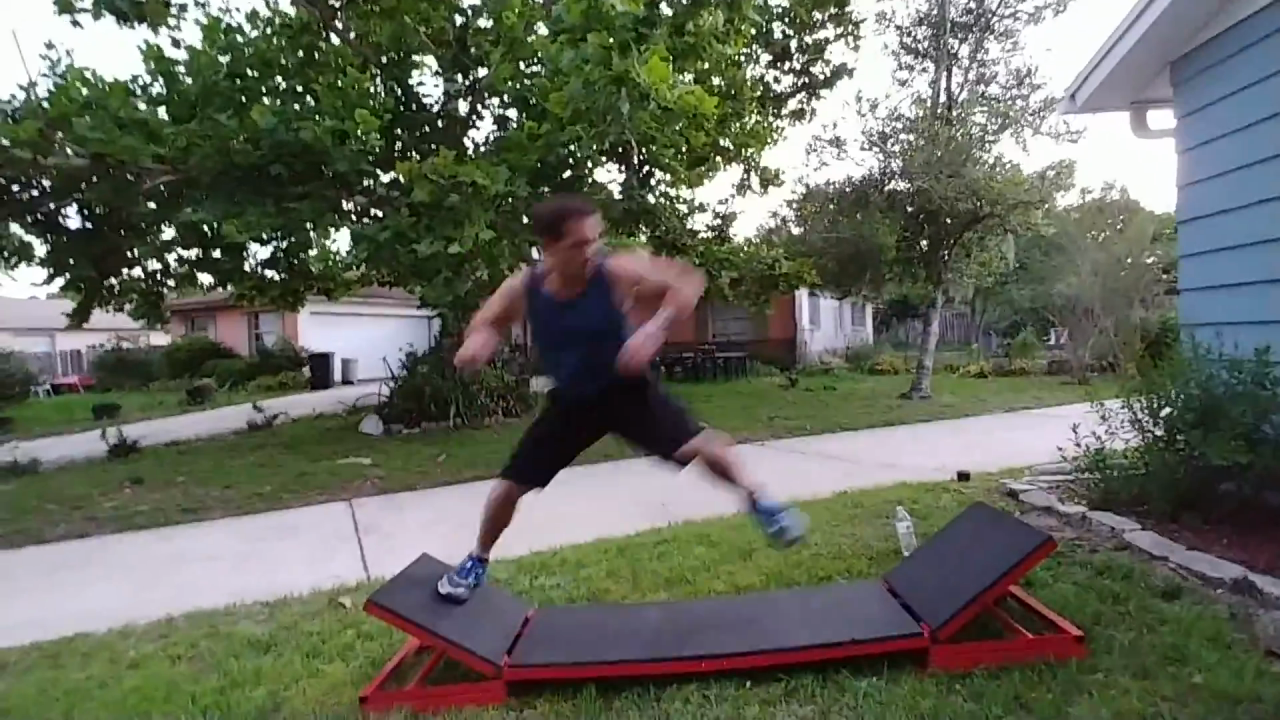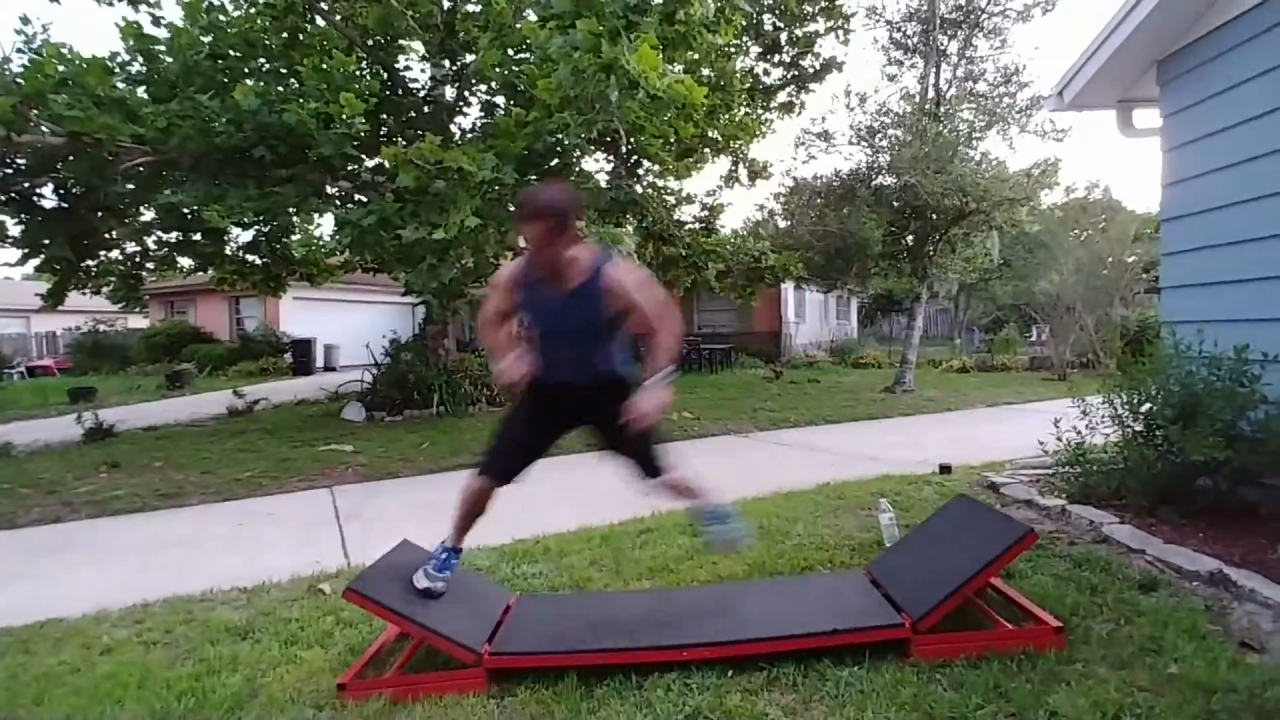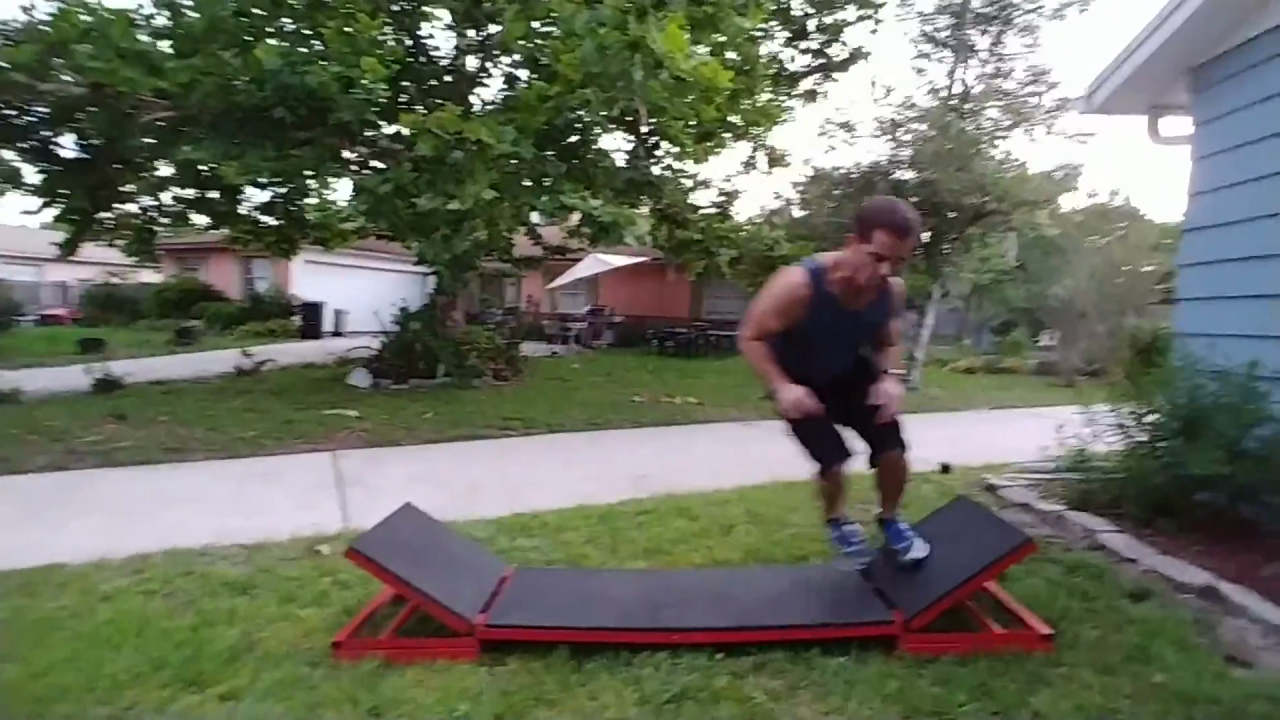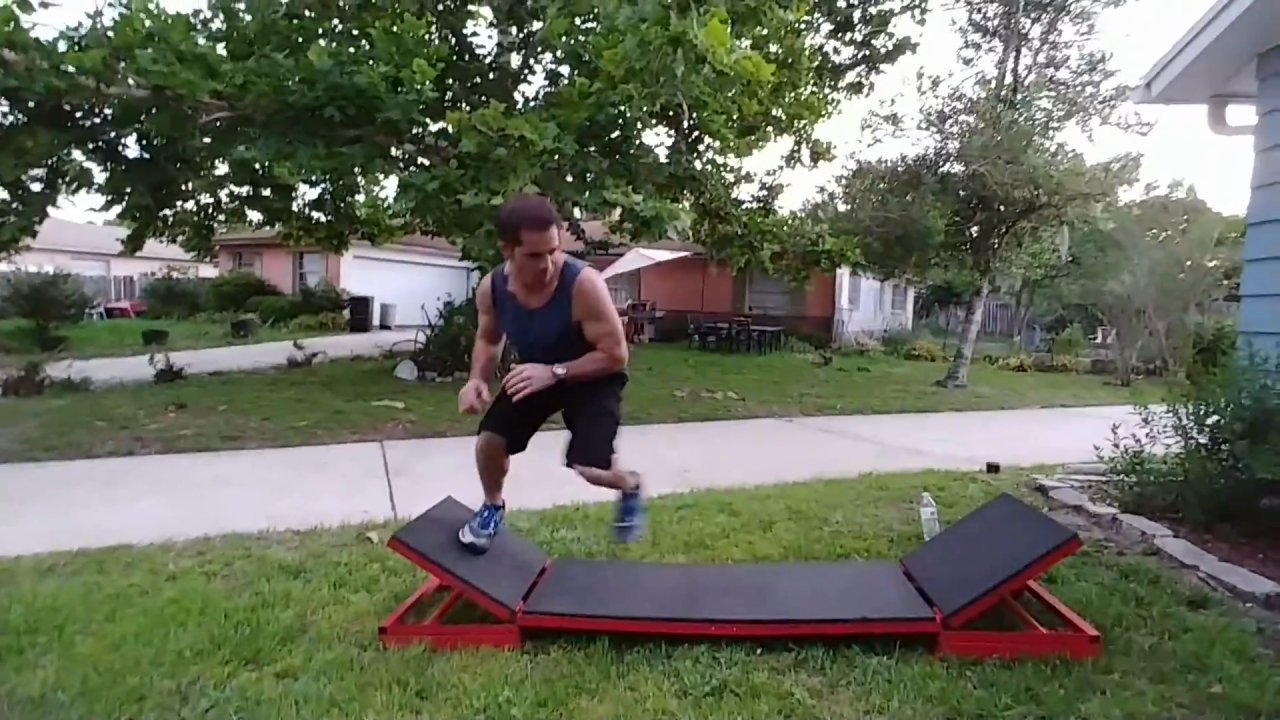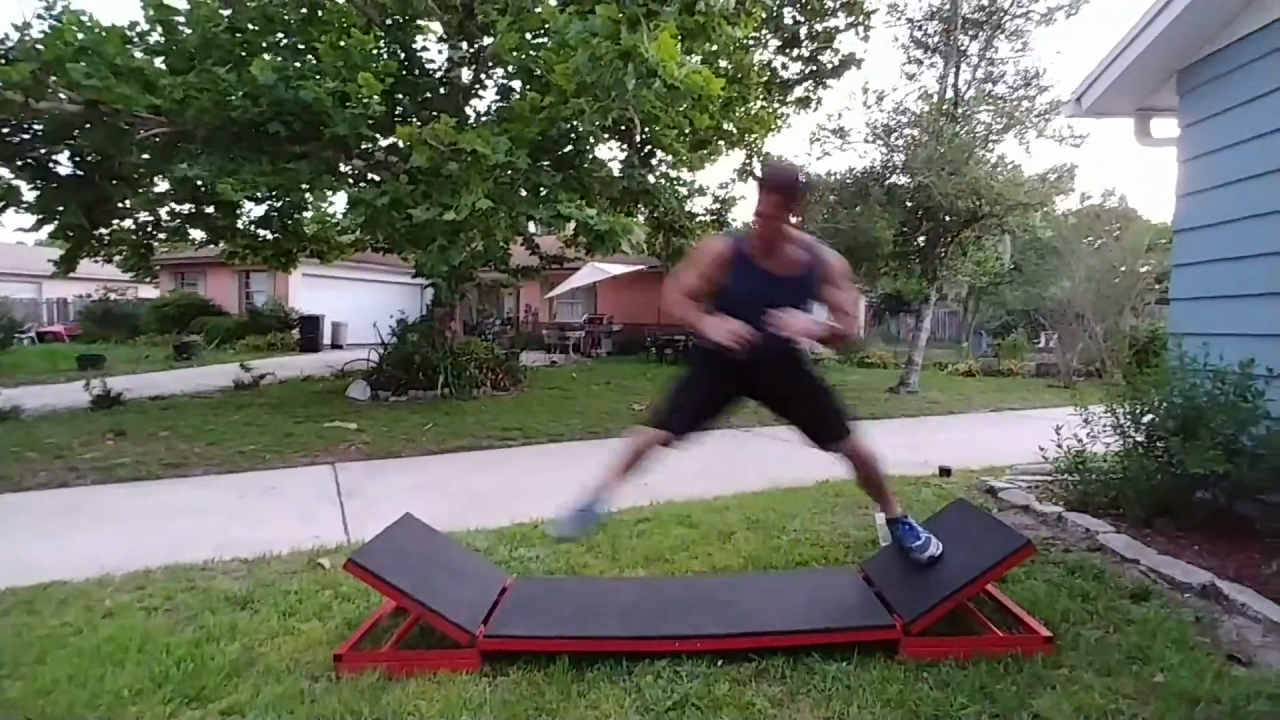
dt=1s
person 1, frame 1
left shoulder: (617, 272)
right shoulder: (523, 288)
left elbow: (688, 281)
right elbow: (485, 321)
left wrist: (656, 326)
right wrist: (478, 341)
left hip: (629, 391)
right hip: (571, 401)
left knee: (697, 444)
right knee: (510, 483)
left ankle: (754, 500)
right ankle: (478, 559)
person 1, frame 2
left shoulder: (612, 276)
right shoulder: (515, 276)
left elbow: (664, 324)
right elbow: (490, 321)
left wrist: (655, 384)
right wrist: (506, 356)
left hip: (609, 388)
right hip: (548, 389)
left knee: (652, 473)
right knee: (488, 476)
left ankle: (706, 508)
right ankle: (451, 549)
person 1, frame 3
left shoulder: (891, 293)
right shoulder: (798, 284)
left elbow: (886, 342)
right elbow: (751, 336)
left wrist: (889, 378)
right wrist: (781, 386)
left hip: (850, 377)
right hip: (796, 384)
left knee: (893, 451)
right knee: (835, 461)
left ankle: (891, 522)
right ankle: (836, 521)
person 1, frame 4
left shoulder: (583, 283)
right shoulder: (491, 288)
left elbow: (615, 355)
right elbow: (487, 338)
left wrist: (554, 372)
right wrist: (477, 379)
left hip: (592, 378)
right hip: (535, 376)
left knee: (591, 469)
right knee: (490, 439)
left ankle: (628, 487)
right ankle: (493, 506)
person 1, frame 5
left shoulder: (825, 263)
right shoulder: (723, 250)
left elbow: (849, 327)
right elbow: (674, 297)
left wrist: (816, 327)
right wrist: (708, 322)
left hip: (782, 360)
right hip: (721, 358)
left knee: (849, 443)
right knee: (659, 430)
left ankle: (896, 518)
right ankle: (596, 501)
